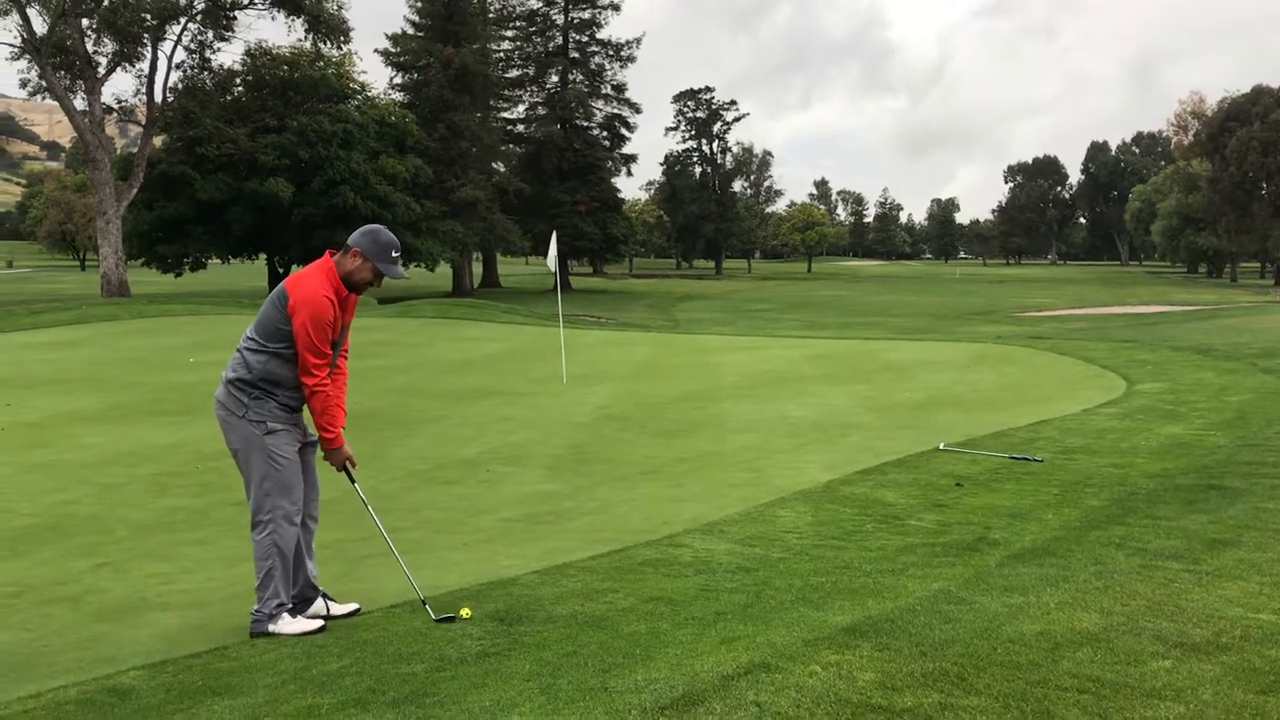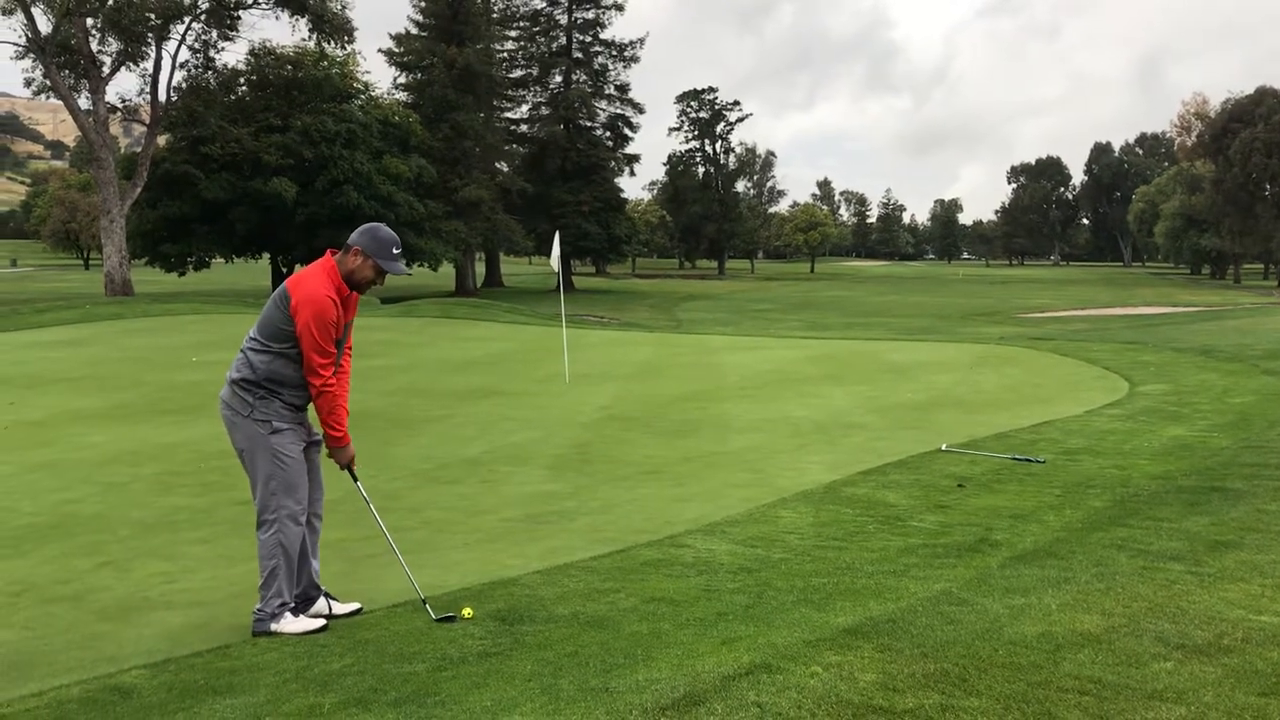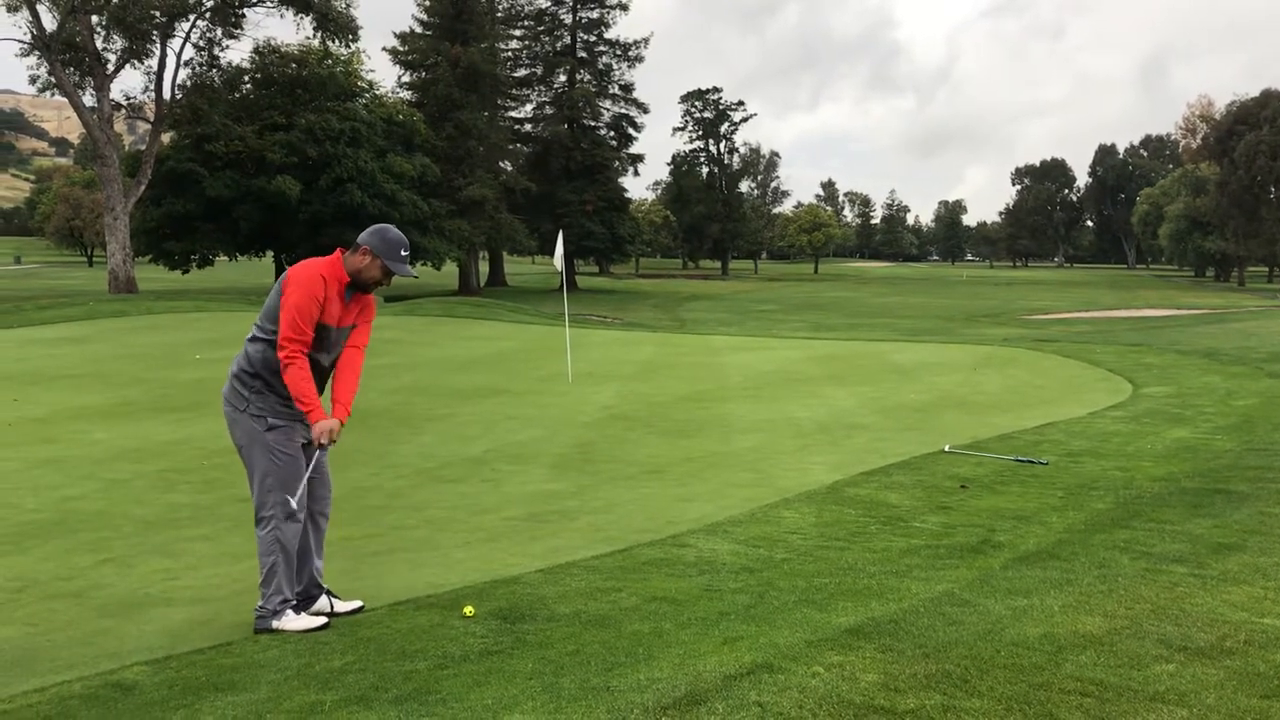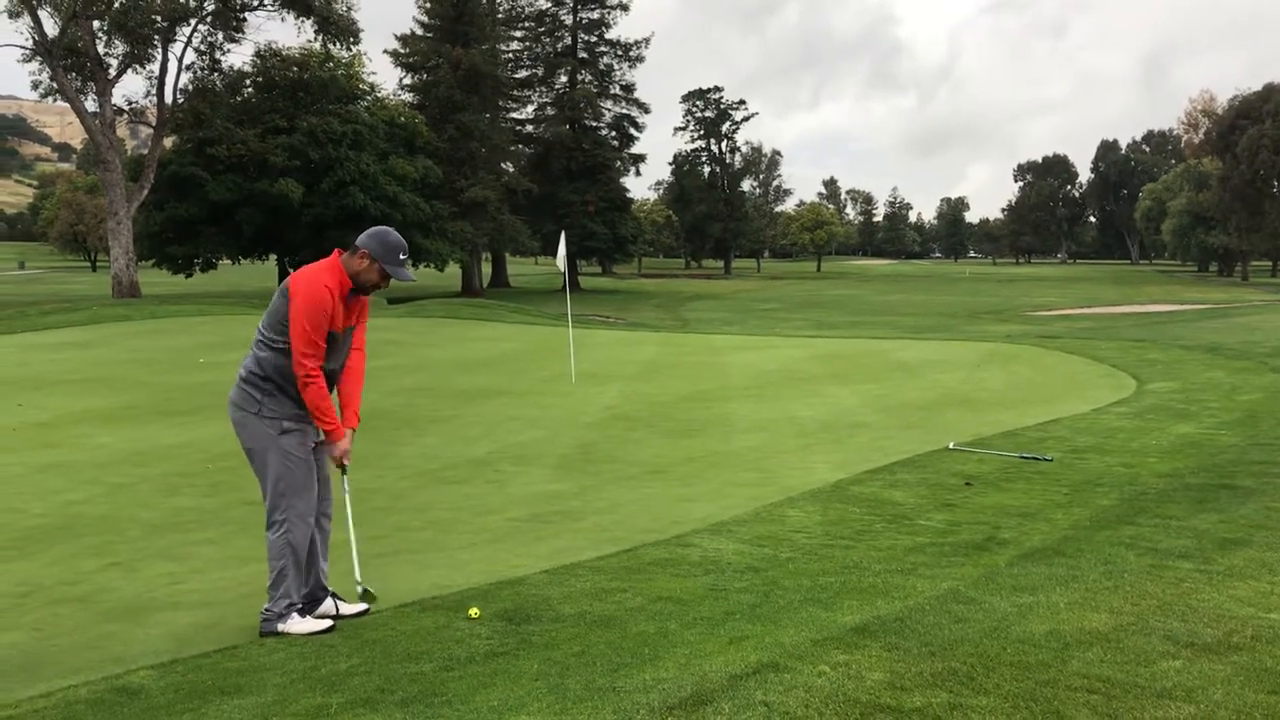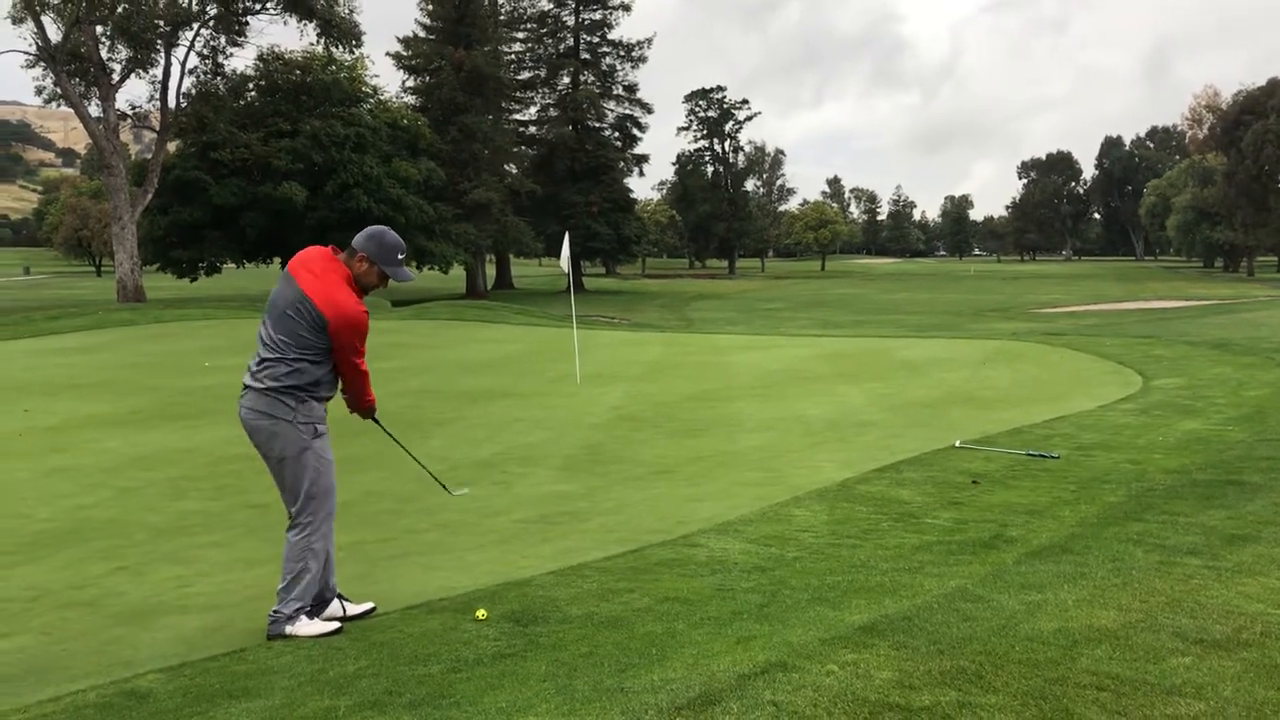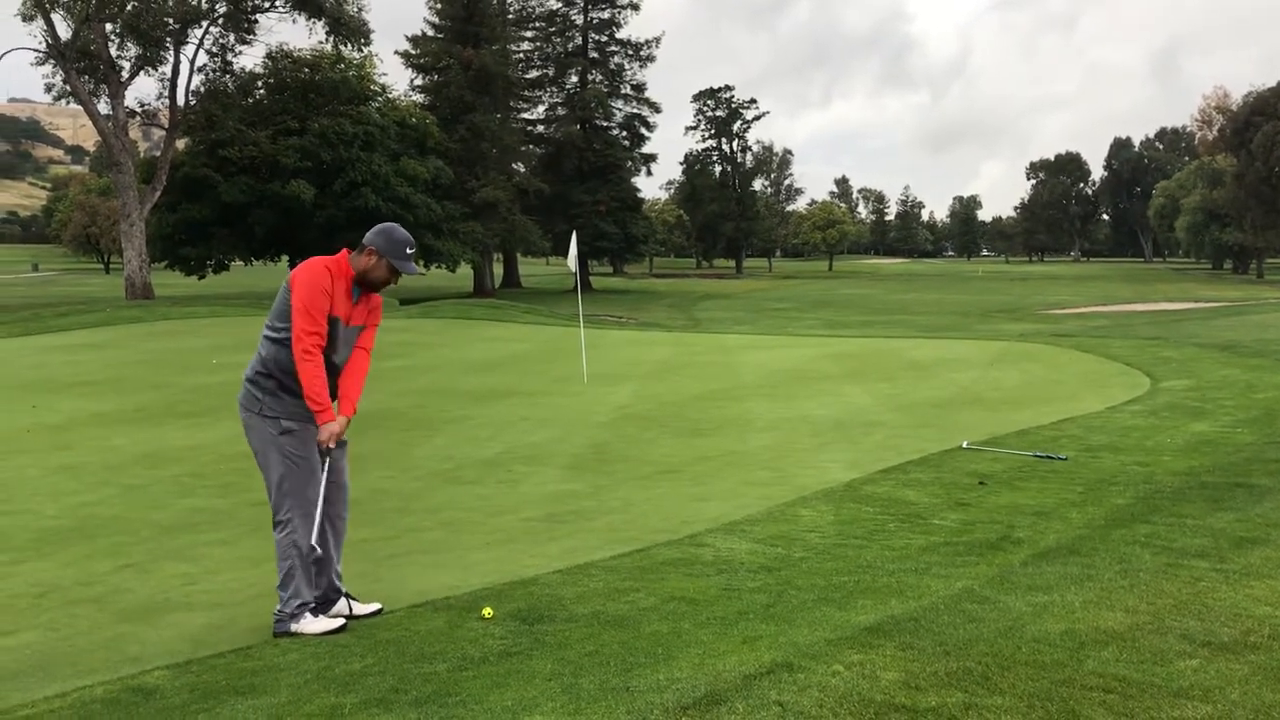
dt=0.5s
person 1, frame 1
left shoulder: (345, 290)
right shoulder: (314, 295)
left elbow: (337, 361)
right elbow: (315, 378)
left wrist: (336, 427)
right wrist: (333, 442)
left hip: (282, 406)
right hip: (254, 406)
left knee: (303, 505)
right knee: (279, 508)
left ankle: (304, 597)
right ankle: (270, 613)
person 1, frame 2
left shoulder: (346, 289)
right shoulder: (316, 295)
left elbow: (341, 360)
right elbow: (321, 377)
left wrist: (337, 429)
right wrist: (340, 439)
left hip: (287, 406)
right hip: (258, 406)
left knee: (308, 505)
right knee: (284, 508)
left ankle: (306, 596)
right ankle: (272, 612)
person 1, frame 3
left shoulder: (364, 303)
right shoulder: (312, 276)
left elbow: (350, 360)
right elbow: (291, 351)
left wrist: (337, 416)
right wrist: (312, 412)
left hip: (300, 408)
right hip: (260, 402)
left knee: (315, 500)
right knee: (282, 505)
left ankle: (309, 594)
right ankle: (274, 608)
person 1, frame 4
left shoulder: (359, 299)
right shoulder: (316, 286)
left elbow: (352, 361)
right elbow: (307, 367)
left wrist: (348, 427)
right wrist: (332, 431)
left hip: (300, 407)
right hip: (267, 406)
left knee: (318, 505)
right knee: (294, 508)
left ankle: (314, 597)
right ankle: (280, 612)
person 1, frame 5
left shoulder: (310, 257)
right shoulder: (345, 307)
right elbow: (352, 367)
left wrist: (354, 394)
right wrist: (366, 402)
left hip: (265, 402)
right hip: (288, 412)
left knee: (316, 507)
right knee: (314, 512)
left ankle: (321, 598)
right ankle: (288, 614)
person 1, frame 6
left shoulder: (372, 301)
right shoulder: (317, 275)
left elbow: (358, 360)
right elbow: (306, 349)
left wrist: (342, 416)
right wrist: (324, 414)
left hip: (315, 409)
right hip: (275, 405)
left knee: (332, 504)
right knee: (298, 508)
left ankle: (327, 597)
right ankle: (293, 611)
